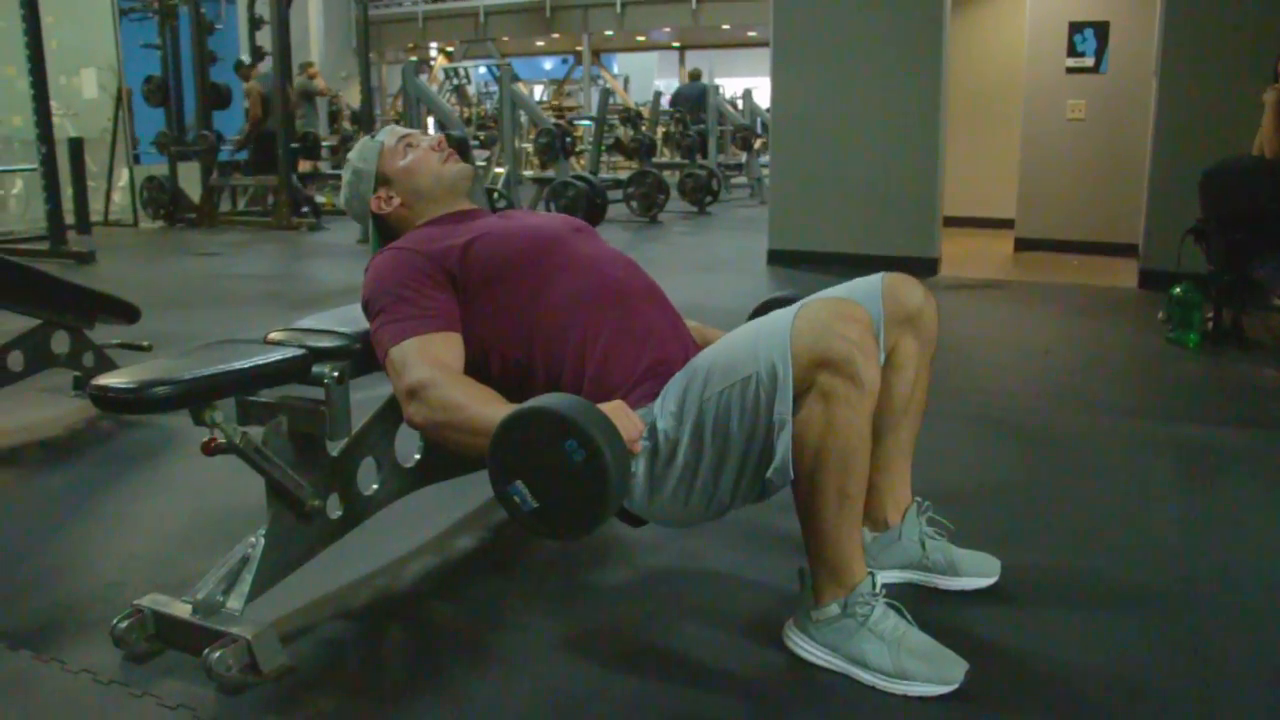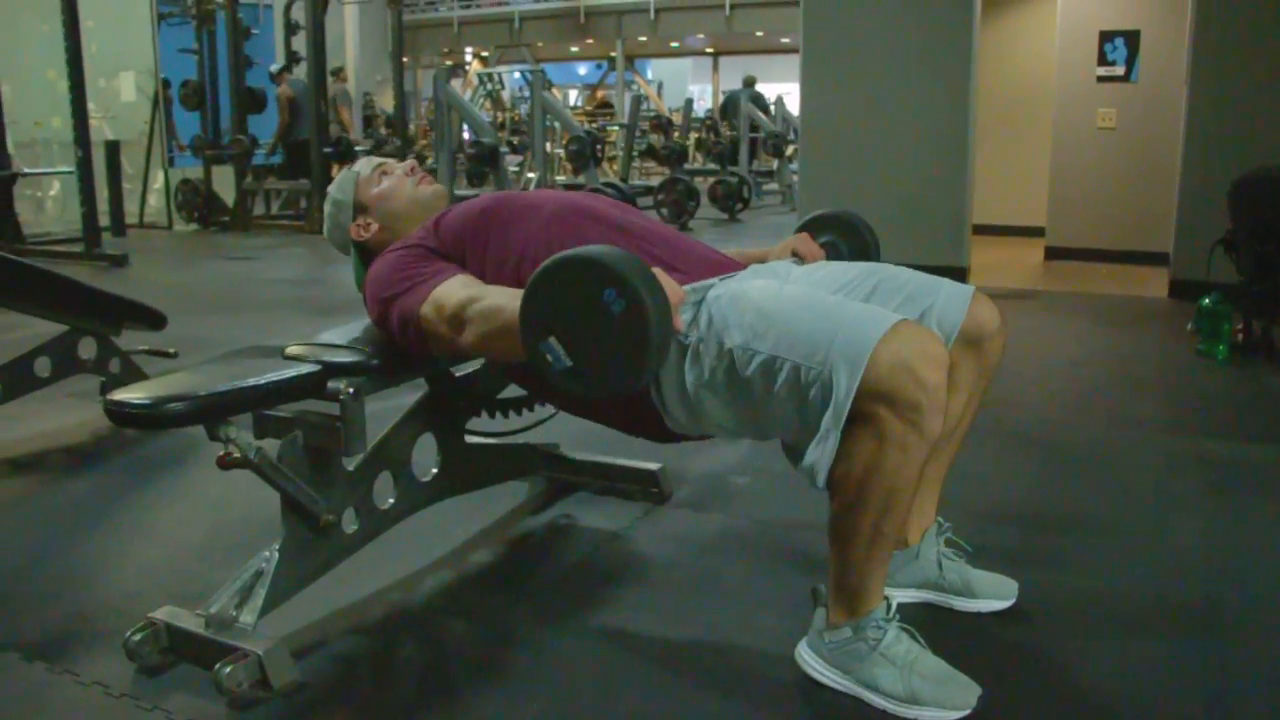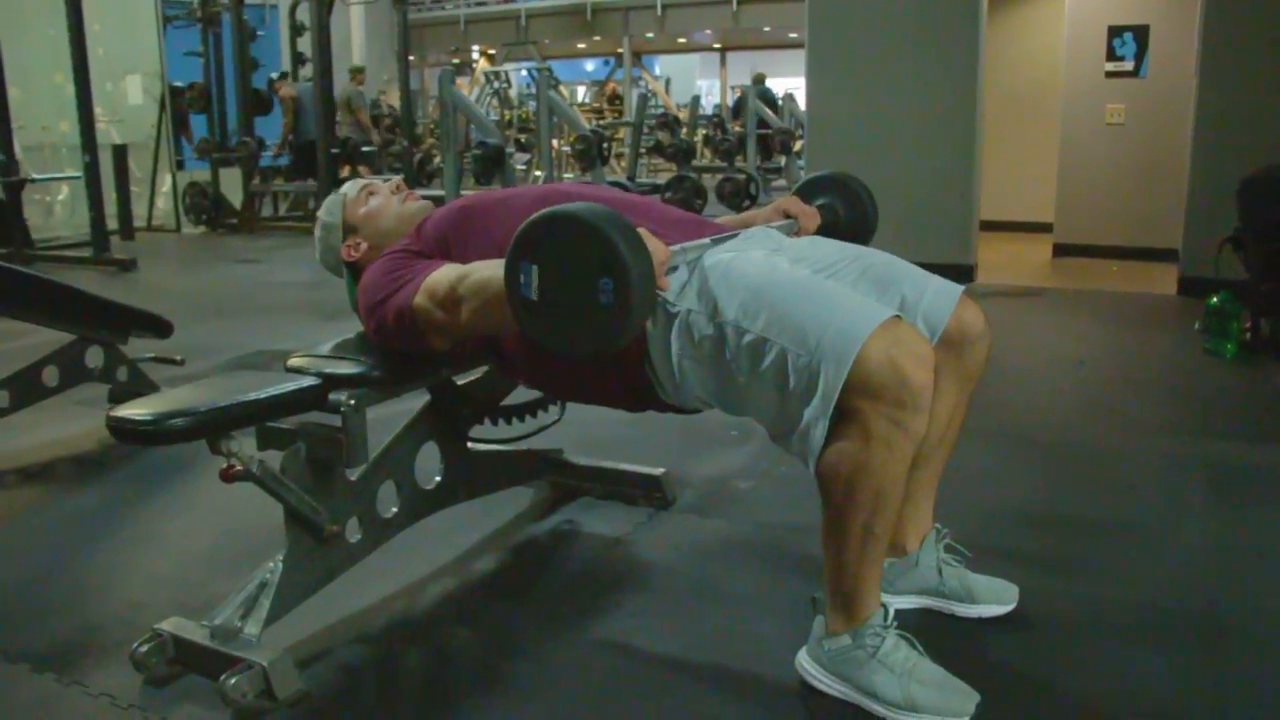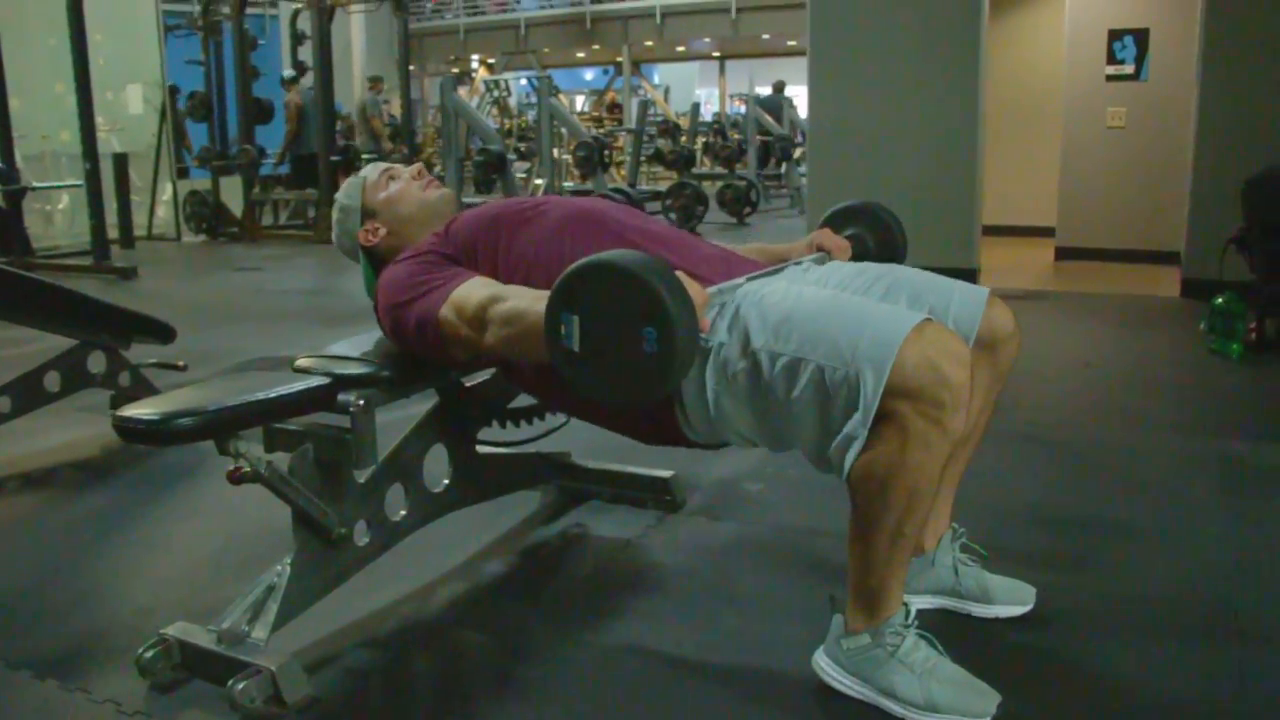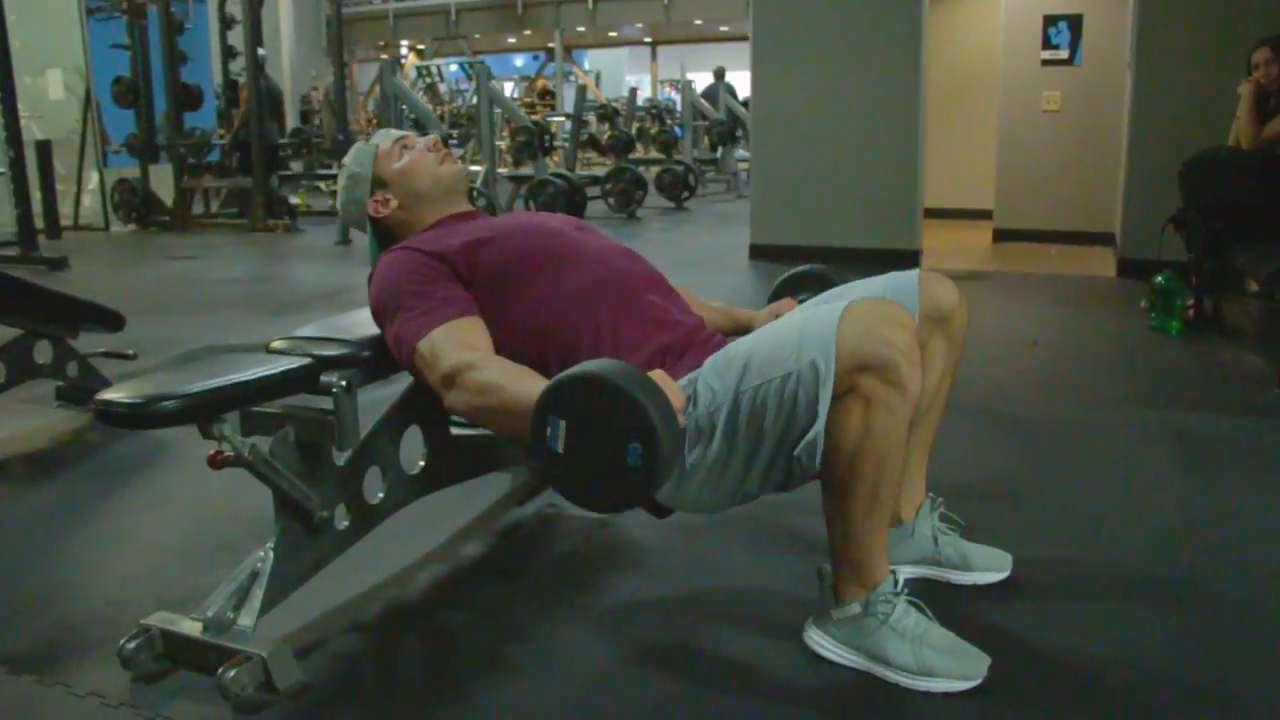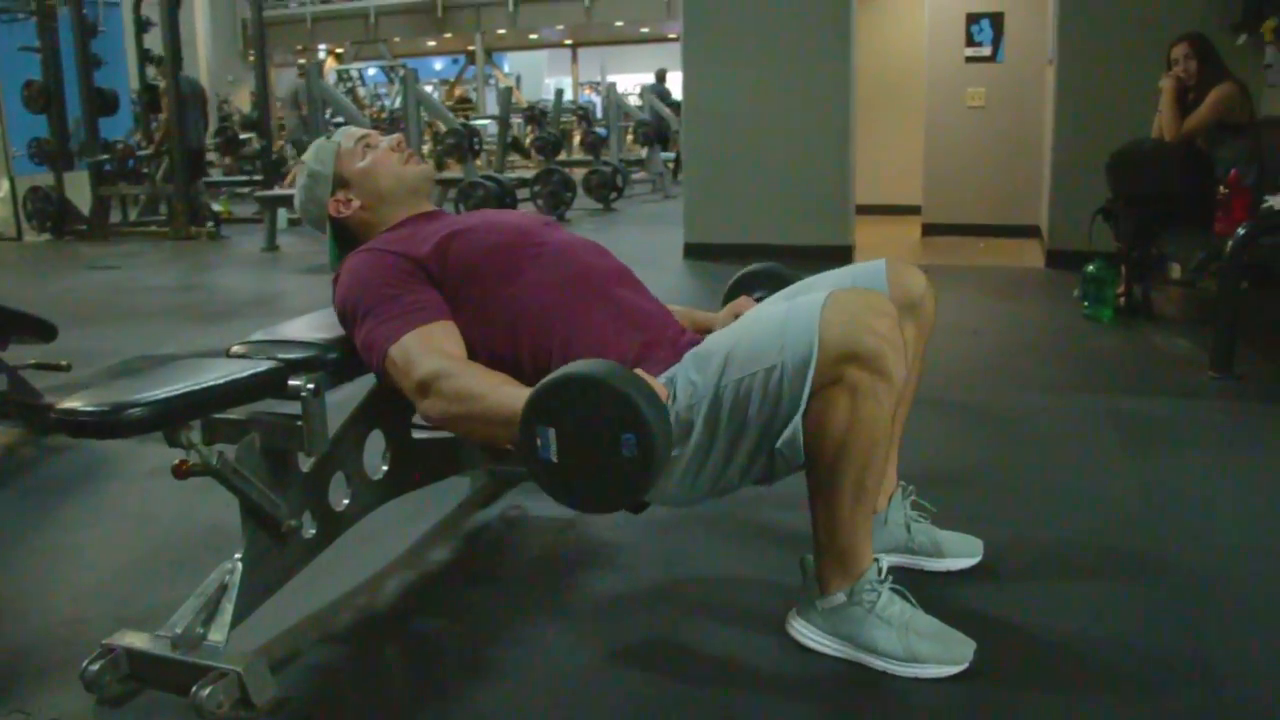
dt=0.7s
person 1, frame 1
left shoulder: (517, 226)
right shoulder: (409, 264)
right elbow: (426, 392)
left wrist: (738, 343)
left hip: (702, 383)
right hip: (654, 434)
left knee: (902, 301)
right knee: (836, 335)
left ankle: (889, 528)
right ankle: (838, 611)
person 1, frame 2
left shoulder: (488, 226)
right shoulder: (401, 268)
right elbow: (468, 318)
left wrist: (766, 254)
left hip: (737, 281)
right hip: (681, 330)
left knee: (973, 326)
right knee: (908, 371)
left ankle: (910, 549)
right ankle: (849, 629)
person 1, frame 3
left shoulder: (460, 230)
right shoulder: (391, 279)
right elbow: (461, 299)
left wrist: (753, 214)
right hip: (670, 291)
left knee: (958, 330)
right knee: (893, 375)
left ankle: (906, 554)
right ankle: (848, 636)
person 1, frame 4
left shoulder: (514, 228)
right shoulder: (411, 277)
right elbow: (493, 318)
left wrist: (784, 252)
left hip: (746, 289)
right hip: (704, 339)
left knee: (987, 328)
right knee: (932, 372)
left ankle: (927, 554)
right ankle: (868, 635)
person 1, frame 5
left shoulder: (514, 233)
right shoulder: (412, 269)
right elbow: (467, 378)
left wrist: (751, 319)
left hip: (722, 364)
right hip: (682, 417)
left knee: (933, 298)
right knee: (879, 341)
left ankle: (904, 526)
right ankle: (859, 607)
person 1, frame 6
left shoulder: (462, 233)
right shoulder: (378, 270)
right elbow: (437, 384)
left wrist: (714, 321)
left hip: (686, 357)
right hip: (665, 405)
left knee: (901, 288)
right knee: (863, 330)
left ankle: (879, 515)
right ankle: (843, 596)
